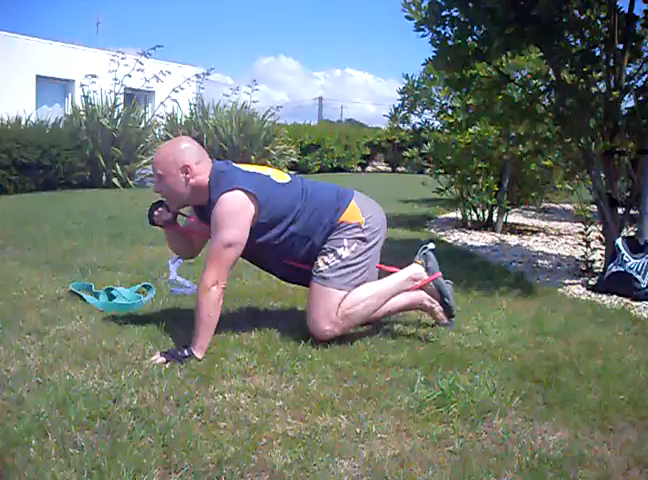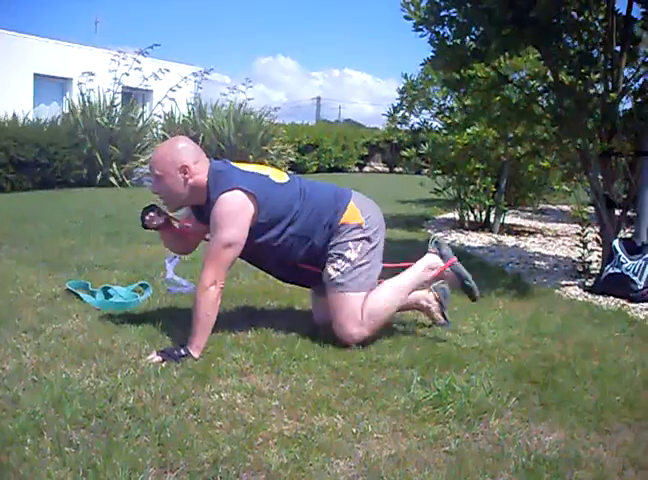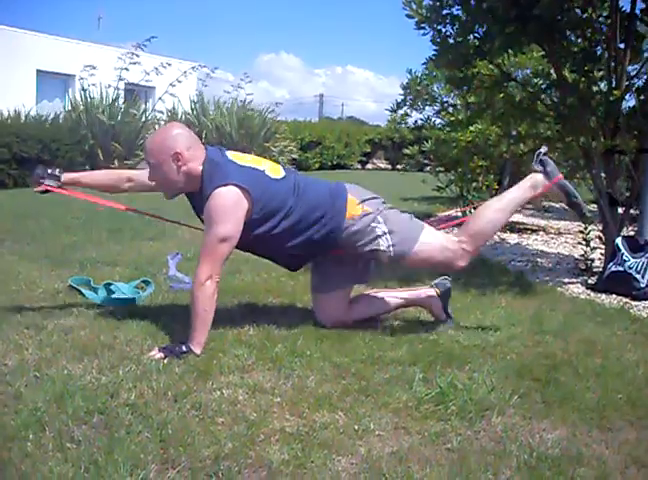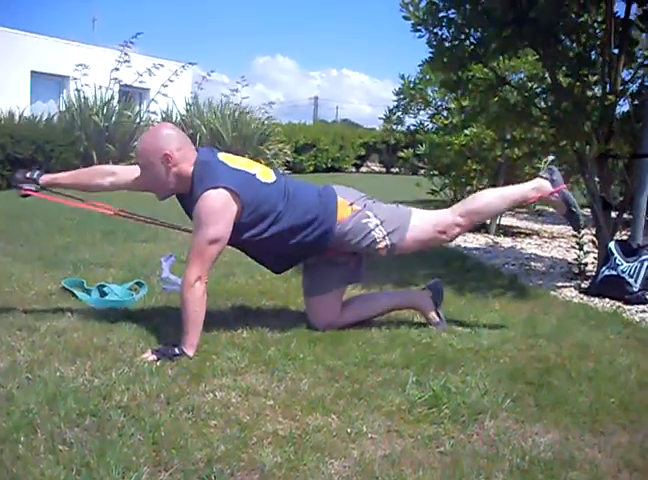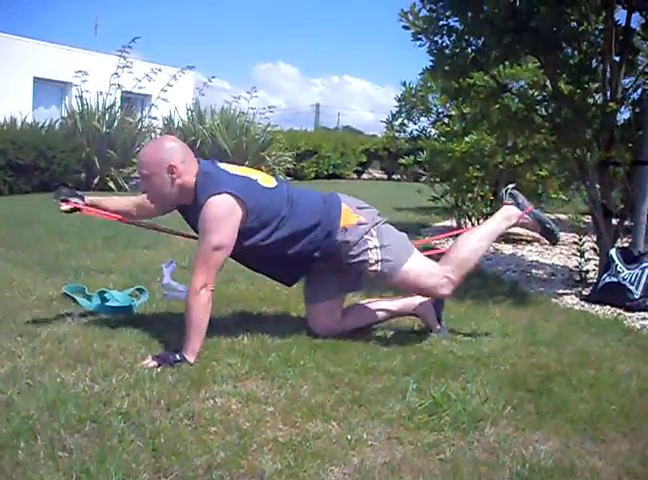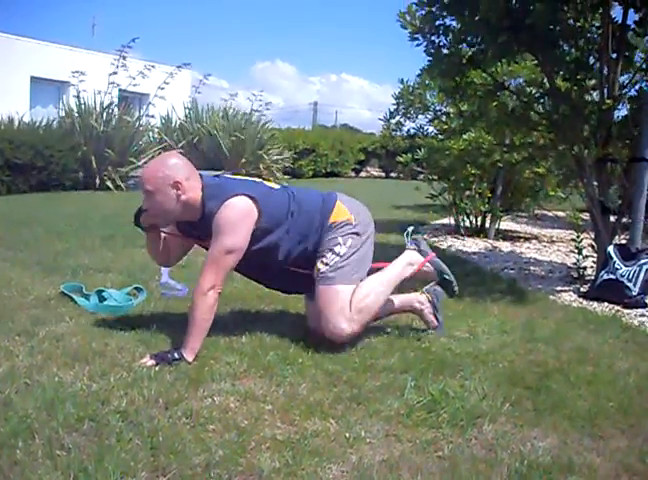
dt=0.3s
person 1, frame 1
left shoulder: (231, 200)
right shoulder: (209, 192)
left elbow: (213, 283)
right elbow: (188, 249)
left wrist: (195, 350)
right wrist: (168, 223)
left hip: (353, 221)
right hip: (345, 220)
left knee: (324, 326)
right knee: (343, 314)
left ankle: (414, 274)
right ankle: (424, 297)
person 1, frame 2
left shoulder: (230, 200)
right shoulder: (205, 191)
left elbow: (211, 283)
right elbow: (183, 246)
left wrist: (192, 350)
right wrist: (162, 225)
left hip: (352, 221)
right hip: (339, 224)
left knee: (351, 330)
right knee: (326, 317)
left ankle: (431, 265)
right ankle: (424, 298)
person 1, frame 3
left shoulder: (223, 194)
right shoulder: (202, 166)
left elbow: (206, 278)
right elbow: (128, 179)
left wrist: (194, 345)
right wrist: (65, 178)
left hip: (352, 217)
right hip: (336, 230)
left knee: (458, 251)
right knee: (331, 316)
left ankle: (539, 180)
right ankle: (427, 296)
person 1, frame 4
left shoulder: (213, 196)
right shoulder: (191, 164)
left elbow: (195, 280)
right elbow: (109, 175)
left wrist: (186, 347)
right wrist: (43, 179)
left hip: (344, 220)
right hip: (327, 231)
left knee: (450, 224)
right knee: (325, 320)
left ankle: (543, 187)
right ankle: (419, 298)
person 1, frame 5
left shoulder: (218, 203)
right shoulder: (187, 187)
left elbow: (201, 286)
right elbow: (136, 207)
left wrist: (187, 355)
right wrist: (89, 201)
left hip: (347, 226)
right hip: (328, 239)
left knee: (442, 280)
right knee: (325, 325)
left ankle: (509, 214)
right ankle: (418, 307)
person 1, frame 6
left shoulder: (232, 209)
right shoulder: (188, 210)
left elbow: (209, 288)
right elbow: (165, 259)
left wrist: (185, 353)
right wrist: (149, 227)
left hip: (342, 220)
right hip: (322, 230)
left knee: (340, 327)
right knee: (321, 324)
left ankle: (410, 261)
right ankle: (420, 300)
